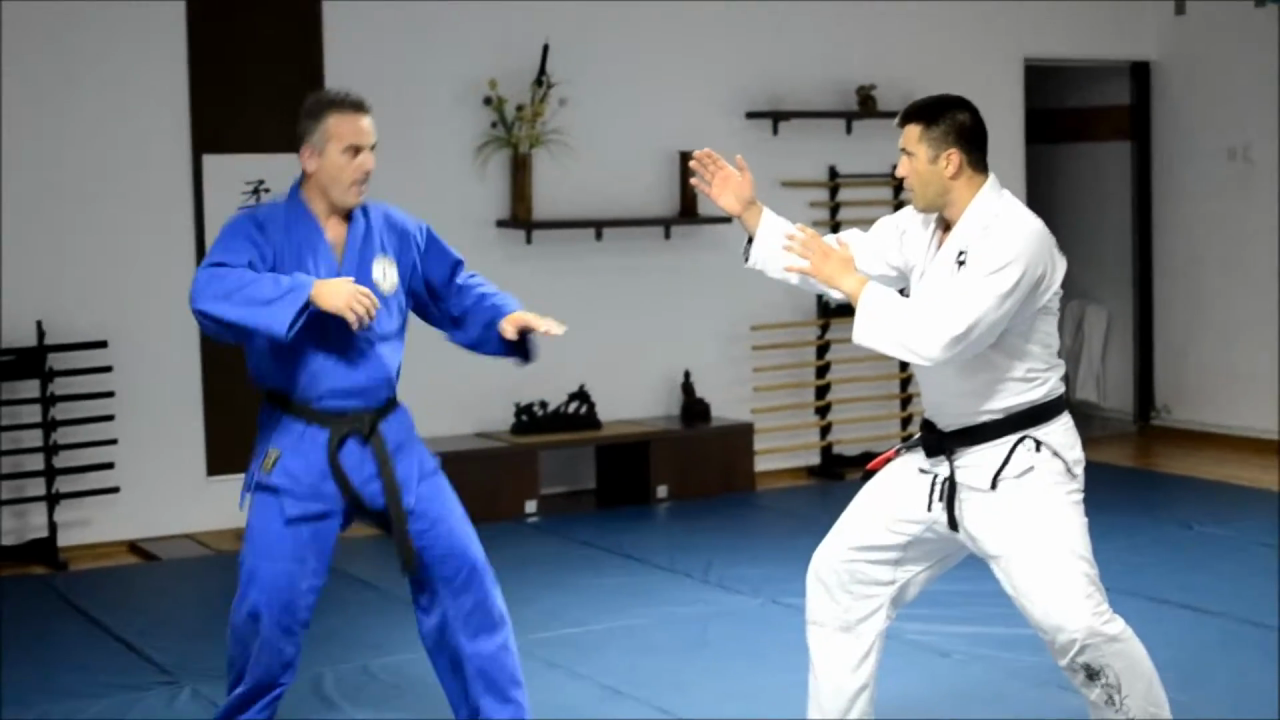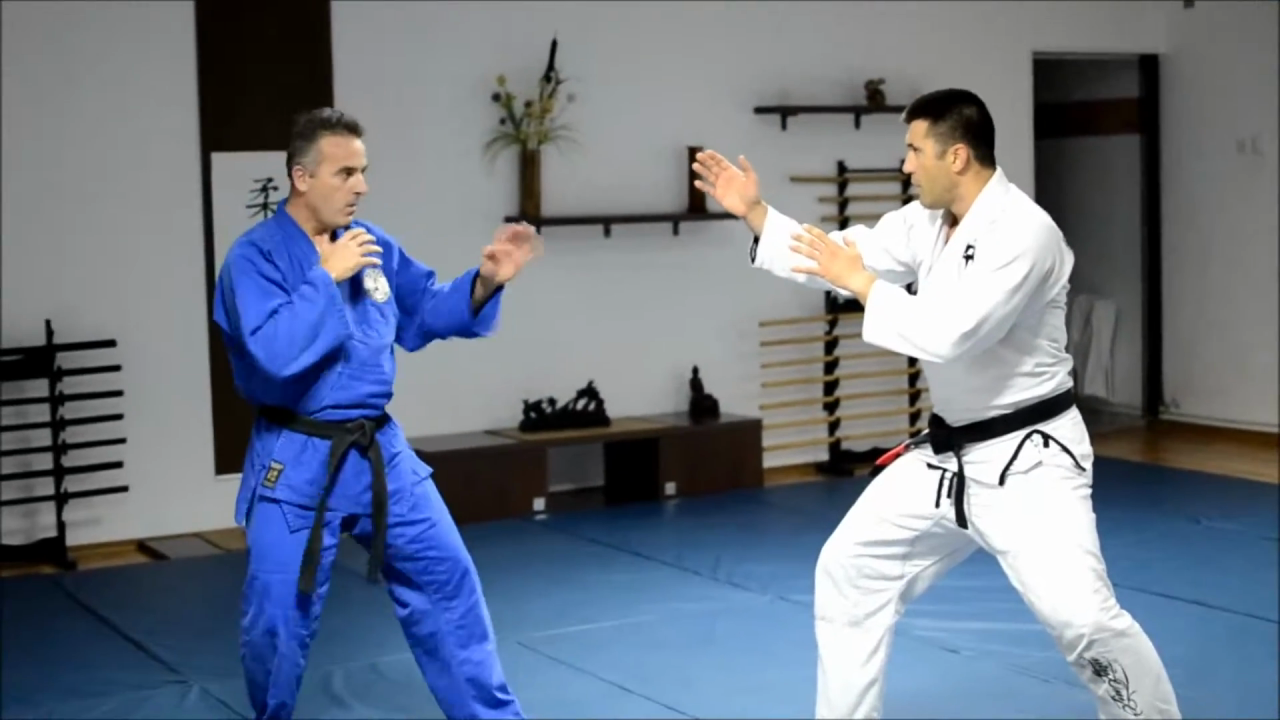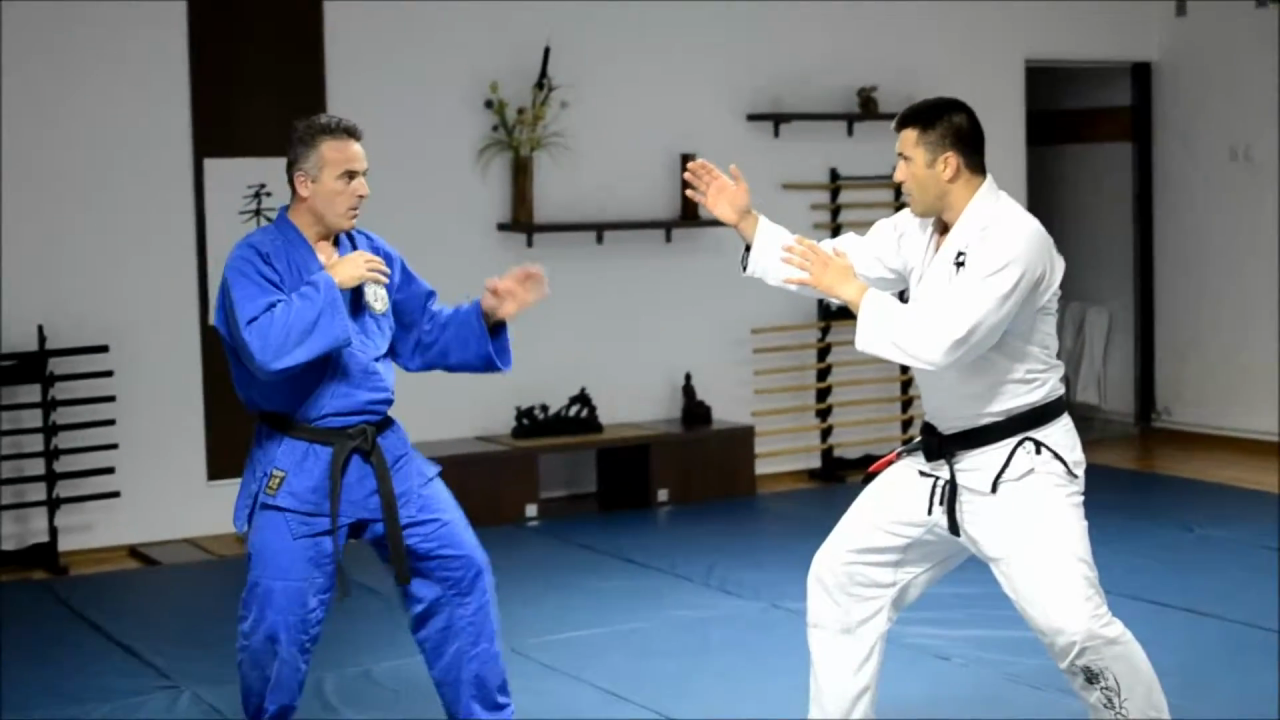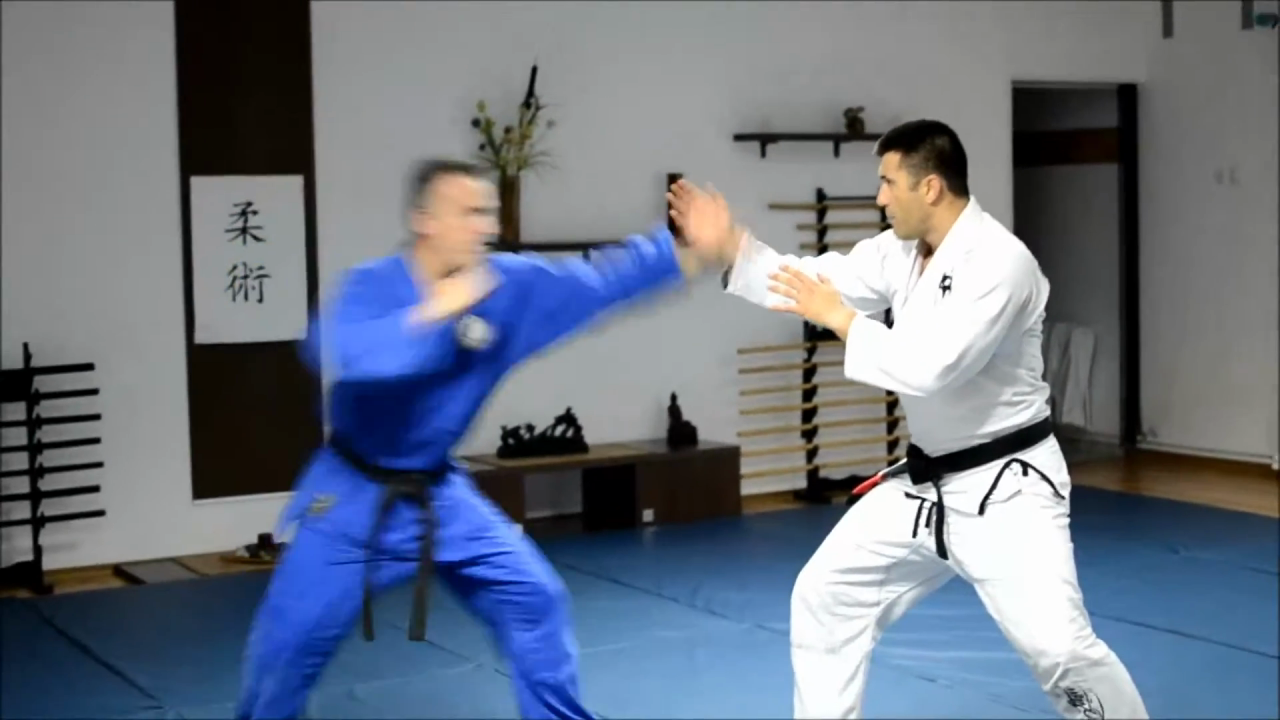
dt=0.3s
person 1, frame 1
left shoulder: (1016, 237)
right shoulder: (920, 226)
left elbow: (939, 338)
right elbow: (831, 258)
left wrist: (853, 285)
right wrist: (749, 213)
left hip: (1019, 462)
right hip: (938, 459)
left knee: (1075, 620)
right knee: (842, 576)
person 1, frame 2
left shoulder: (1023, 231)
right shoulder: (927, 220)
left elbow: (948, 334)
right elbow: (840, 255)
left wrist: (860, 282)
right wrist: (754, 212)
left hip: (1028, 456)
right hip: (947, 453)
left knee: (1083, 615)
right knee: (849, 571)
person 1, frame 3
left shoulder: (1013, 238)
right shoulder: (918, 229)
left elbow: (941, 342)
right elbow: (829, 264)
left wrist: (852, 292)
right wrist: (745, 221)
left hip: (1019, 464)
right hip: (939, 460)
left knee: (1074, 622)
right knee: (842, 577)
person 1, frame 4
left shoulder: (999, 261)
right shoulder: (901, 250)
left elbow: (930, 367)
right elbow: (815, 282)
left wrist: (839, 317)
right wrist: (731, 246)
left hip: (1006, 485)
right hip: (927, 484)
left knee: (1057, 643)
right knee: (826, 596)
person 2, frame 1
left shoulder: (395, 230)
right shoulder: (259, 229)
left elbow: (454, 290)
right elbow: (210, 292)
left wrist: (506, 318)
right wrist: (312, 290)
left hip: (385, 437)
right hip: (301, 446)
left knee: (457, 572)
right knee: (271, 601)
person 2, frame 2
left shoulder: (373, 244)
right shoulder: (255, 255)
left elbow: (424, 313)
right elbow: (277, 352)
left wrist: (484, 281)
right wrist: (329, 275)
left hip: (377, 450)
right hip: (295, 461)
left knee: (444, 576)
right knee: (280, 614)
person 2, frame 3
left shoulder: (373, 255)
right shoulder: (257, 257)
left elbow: (422, 339)
right elbow: (266, 346)
left wrist: (488, 313)
right wrist: (330, 281)
left hip: (378, 452)
right hip: (298, 465)
left knee: (459, 572)
right knee: (280, 619)
person 2, frame 4
left shoulder: (502, 286)
right shoulder: (368, 289)
left elbow: (591, 286)
right elbow: (355, 360)
left wrist: (679, 252)
right wrist: (434, 312)
left hip: (436, 494)
right hip: (352, 493)
left knee: (535, 600)
right knee: (294, 632)
